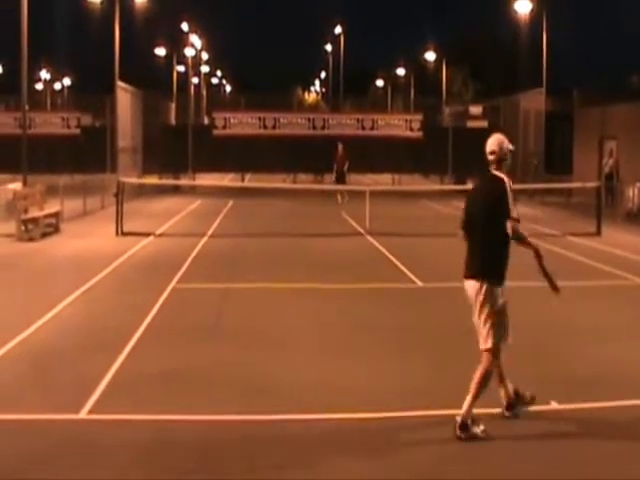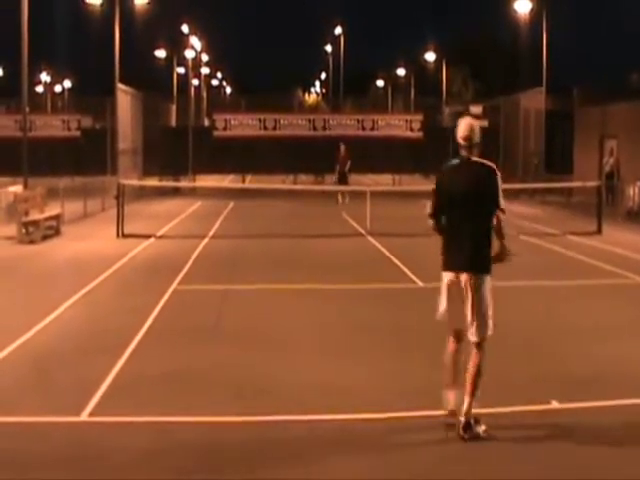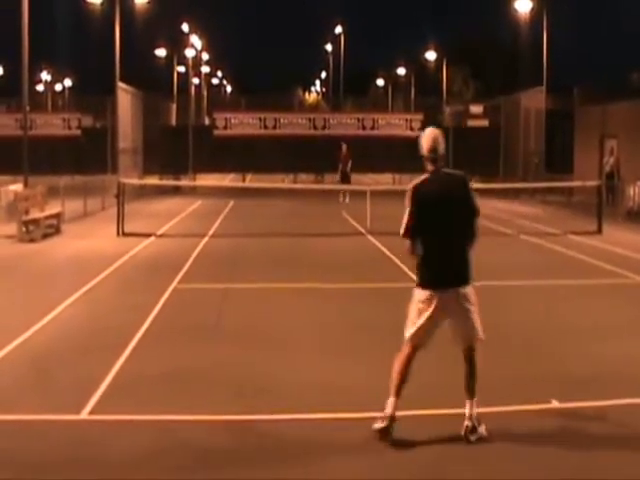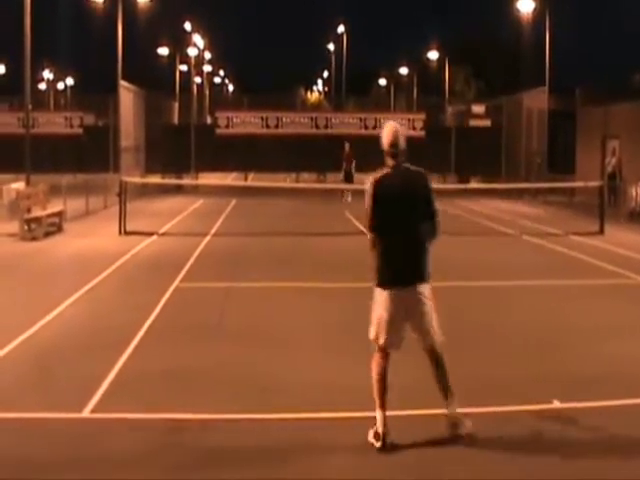
dt=0.2s
person 1, frame 1
left shoulder: (478, 184)
right shoulder: (501, 182)
right elbow: (511, 227)
right wrist: (532, 247)
left hip: (474, 274)
right hip: (486, 278)
left knee: (496, 341)
right knee: (490, 352)
left ankle: (509, 396)
right ankle: (465, 417)
person 1, frame 2
left shoulder: (444, 174)
right shoulder: (488, 171)
left elbow: (435, 222)
right elbow: (496, 219)
right wrist: (501, 245)
left hip: (450, 266)
right hip: (476, 268)
left knee: (454, 336)
right knee: (477, 344)
left ankle: (451, 402)
right ankle: (467, 418)
person 1, frame 3
left shoulder: (416, 189)
right shoulder: (461, 183)
left elbow: (410, 241)
right elbow: (472, 231)
left hip: (428, 283)
right hip: (459, 281)
left knee: (408, 349)
right knee: (469, 350)
left ankle: (389, 414)
right ankle: (472, 421)
person 1, frame 4
left shoulder: (376, 184)
right shoulder: (421, 180)
left elbow: (373, 238)
right elbow: (432, 229)
left hip: (388, 282)
right hip: (417, 279)
left knee: (381, 353)
right knee: (433, 350)
left ankle: (380, 427)
right ankle: (453, 416)
